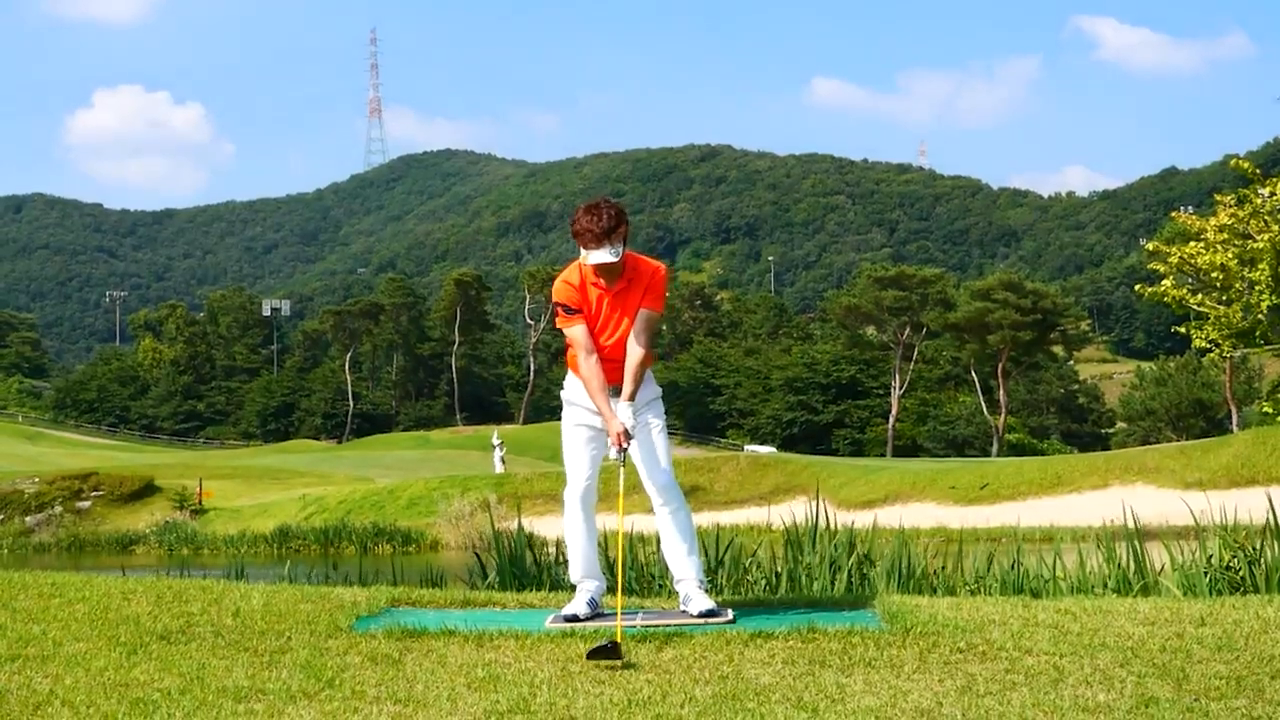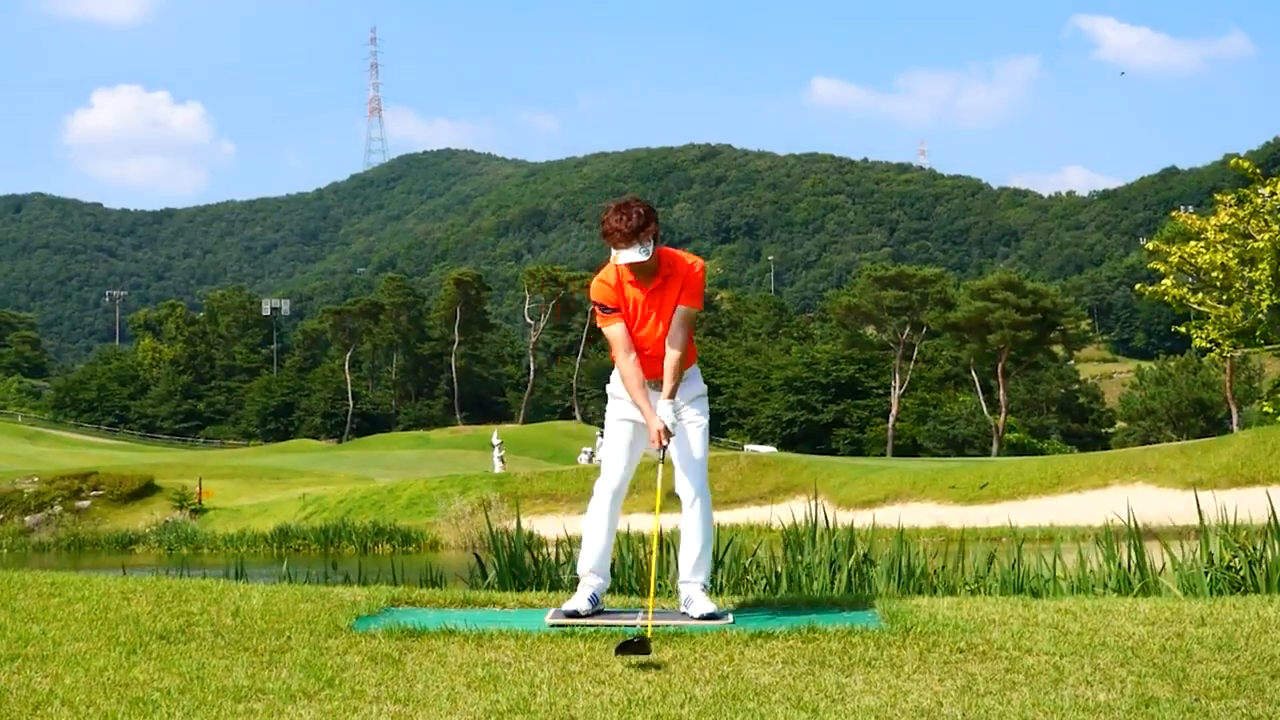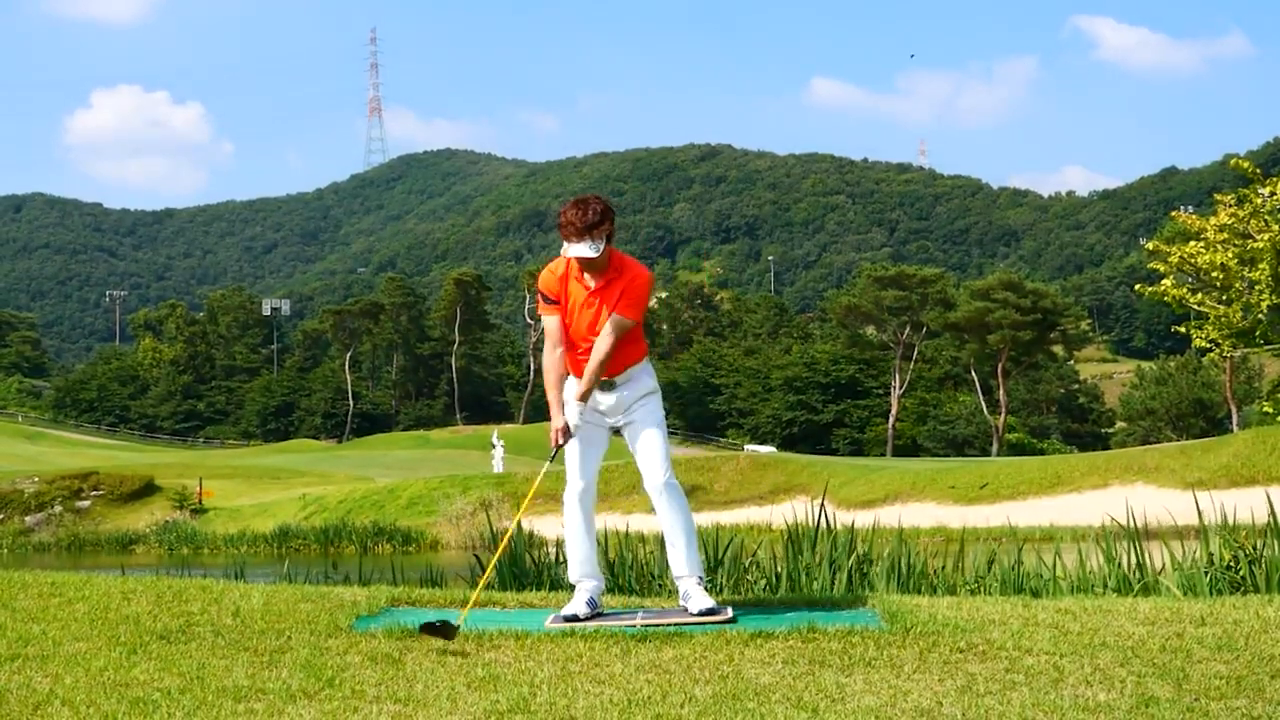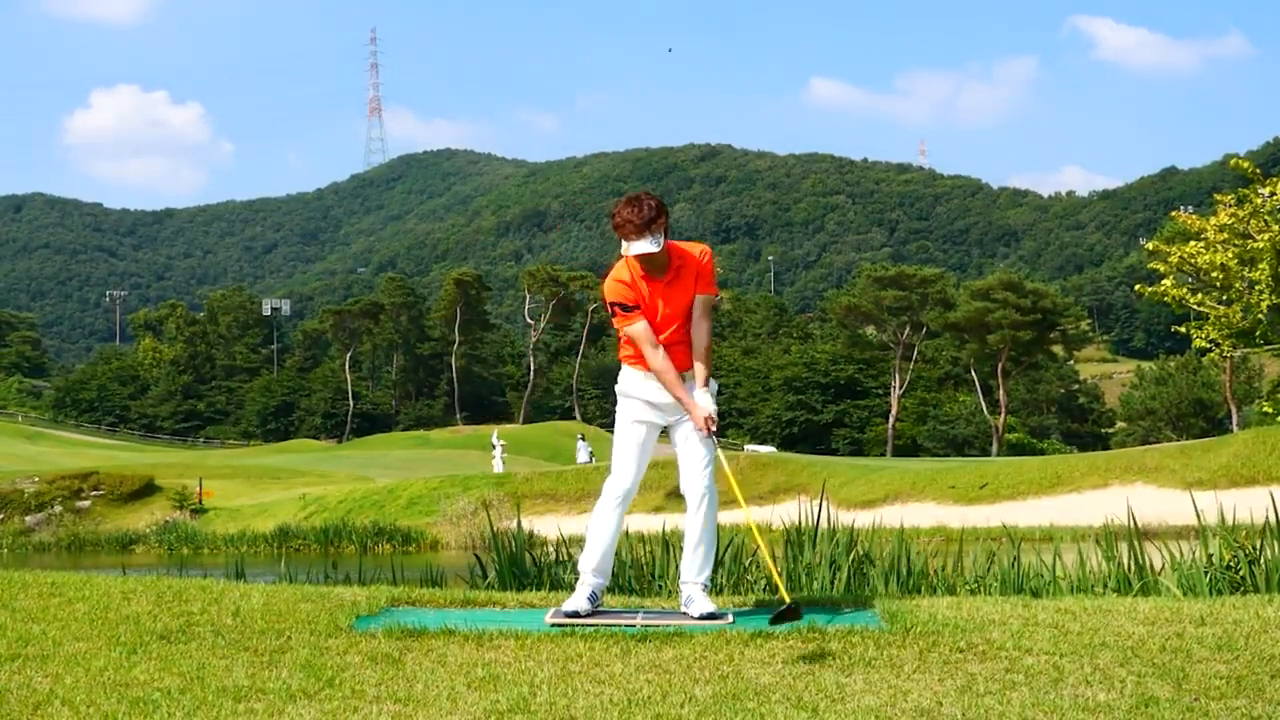
dt=1s
person 1, frame 1
left shoulder: (652, 274)
right shoulder: (567, 285)
left elbow: (638, 341)
right elbow: (586, 355)
left wrist: (626, 403)
right wrist: (608, 417)
left hip: (639, 390)
right hip: (584, 393)
left knee: (664, 486)
right knee: (579, 490)
left ankle: (690, 585)
right ankle: (588, 589)
person 1, frame 2
left shoulder: (690, 269)
right shoulder: (605, 284)
left elbow: (677, 337)
right elbow: (625, 354)
left wrist: (668, 402)
right wrist: (648, 417)
left hip: (683, 386)
right hip: (629, 389)
left knee: (694, 486)
right knee: (610, 486)
left ankle: (693, 588)
right ankle: (592, 585)
person 1, frame 3
left shoulder: (636, 277)
right shoulder: (553, 277)
left elbow: (607, 343)
right elbow: (555, 348)
left wrist: (579, 403)
right wrist: (557, 411)
left hip: (633, 384)
right hip: (578, 387)
left knee: (661, 481)
right knee: (578, 489)
left ankle: (689, 583)
right ankle: (587, 588)
person 1, frame 4
left shoulder: (699, 257)
right shoulder: (619, 282)
left elbow: (701, 327)
right elbow: (652, 350)
left wrist: (703, 390)
right wrist: (688, 407)
left hip: (693, 382)
right hip: (641, 387)
left knee: (701, 488)
right knee: (620, 486)
left ankle: (694, 588)
right ankle: (590, 584)
